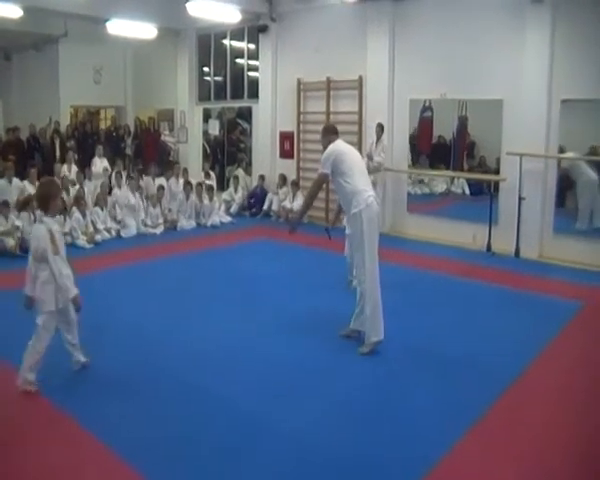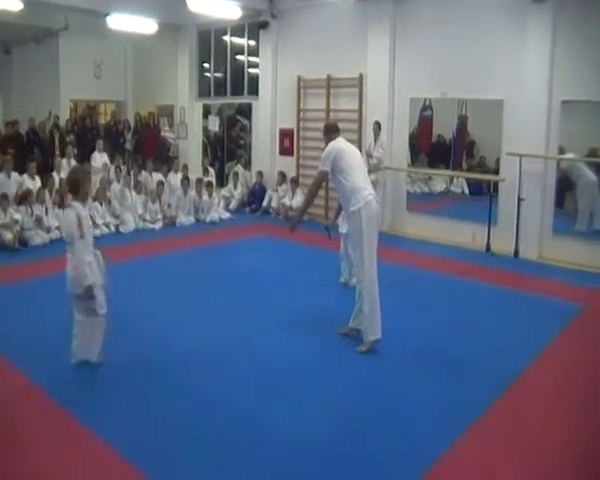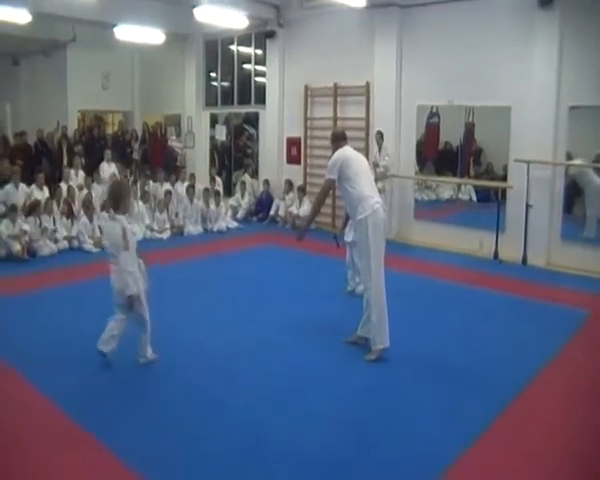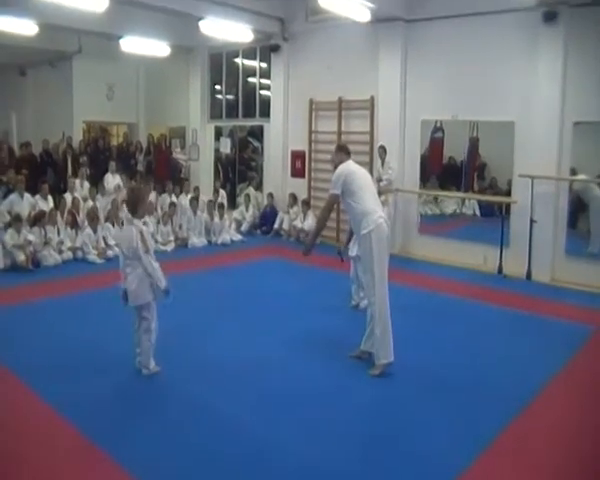
dt=0.3s
person 1, frame 1
left shoulder: (332, 151)
right shoulder: (348, 149)
left elbow: (315, 188)
left wrist: (299, 216)
right wrist: (335, 217)
left hip: (362, 210)
right hip: (364, 208)
left knee: (367, 271)
right knee: (361, 271)
left ankle: (373, 334)
right ankle: (358, 325)
person 1, frame 2
left shoulder: (332, 148)
right shoulder: (349, 147)
left elbow: (316, 185)
left wrist: (299, 214)
left hip: (361, 209)
right hip: (364, 207)
left knee: (366, 270)
right knee: (360, 269)
left ankle: (371, 333)
right ankle: (357, 324)
person 1, frame 3
left shoulder: (338, 157)
right shoulder: (357, 156)
left elbow: (323, 194)
left wrist: (306, 224)
left hip: (368, 217)
right hip: (371, 215)
left knee: (373, 278)
right knee: (368, 277)
left ankle: (379, 342)
right ankle: (365, 332)
person 1, frame 4
left shoulder: (342, 171)
right shoulder: (358, 171)
left elbow: (327, 210)
left wrist: (312, 240)
left hip: (371, 232)
right hip: (374, 229)
left knee: (377, 293)
right knee: (371, 292)
left ankle: (383, 357)
right ankle: (369, 346)
person 2, frame 1
left shoulder: (37, 227)
right shoulder: (50, 230)
left elbow: (32, 262)
right elbow: (58, 266)
left wrist: (29, 291)
right wrist: (73, 292)
left hip: (41, 286)
right hip: (51, 290)
left knee: (69, 323)
right knee: (43, 334)
left ankle: (78, 358)
right ankle: (26, 378)
person 2, frame 2
left shoulder: (69, 211)
right shoulder: (80, 214)
right elbow: (83, 251)
right wrist: (90, 280)
left hip: (74, 269)
right hip: (84, 272)
left knee: (81, 314)
right knee: (99, 311)
left ankle: (80, 354)
right ankle: (92, 353)
person 2, frame 3
left shoulder: (109, 224)
right shoulder: (124, 227)
right elbow: (127, 262)
right wrist: (132, 291)
left hip: (117, 278)
right hip: (129, 280)
left knee: (122, 315)
right knee: (142, 317)
right ankle: (145, 353)
person 2, frame 4
left shoulder: (124, 230)
right shoulder: (140, 232)
left elbow: (123, 261)
right elbow: (149, 262)
left wrist: (125, 286)
right wrist: (163, 284)
left hip: (132, 283)
right hip: (144, 284)
left knee: (140, 325)
right knee: (148, 326)
left ankle: (141, 361)
right ankle: (147, 365)
